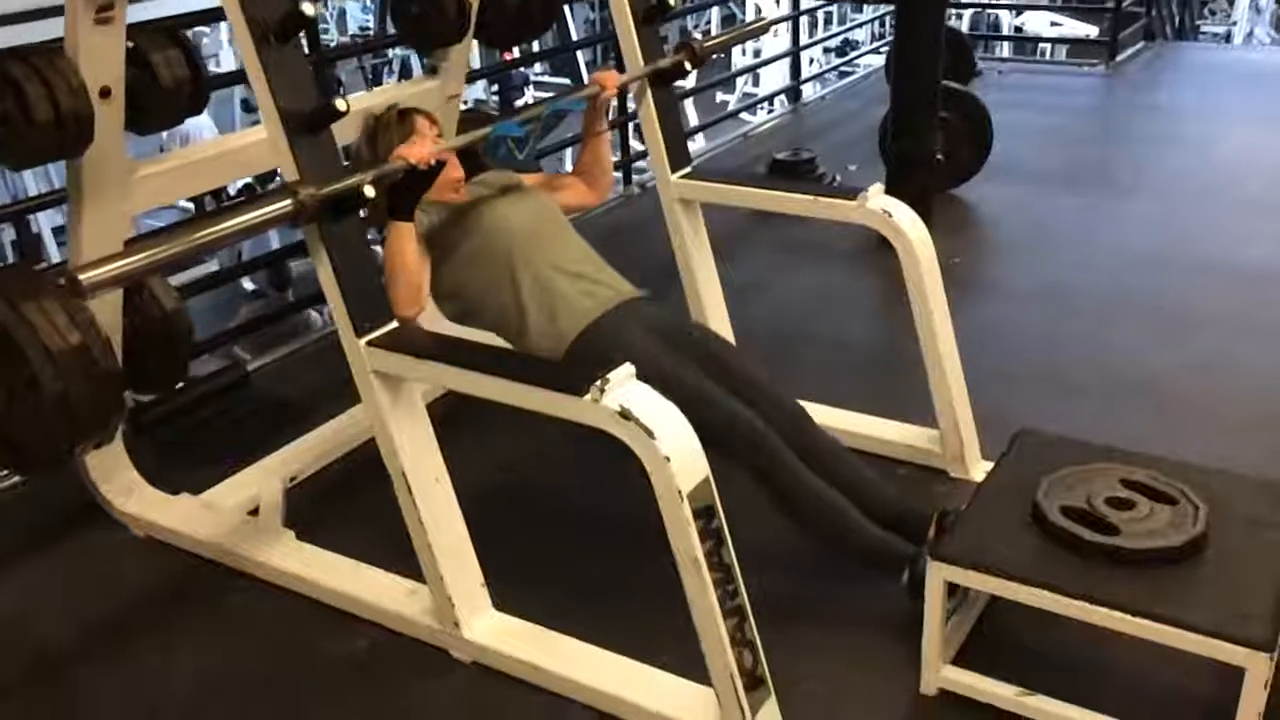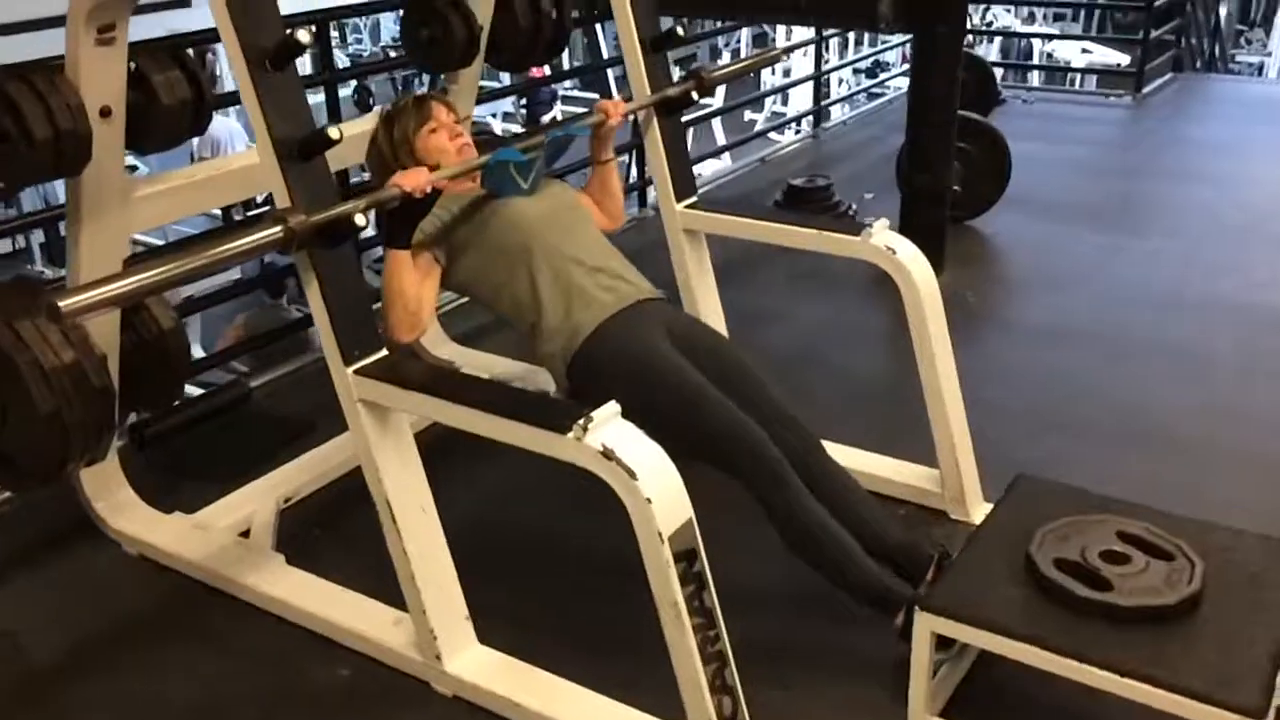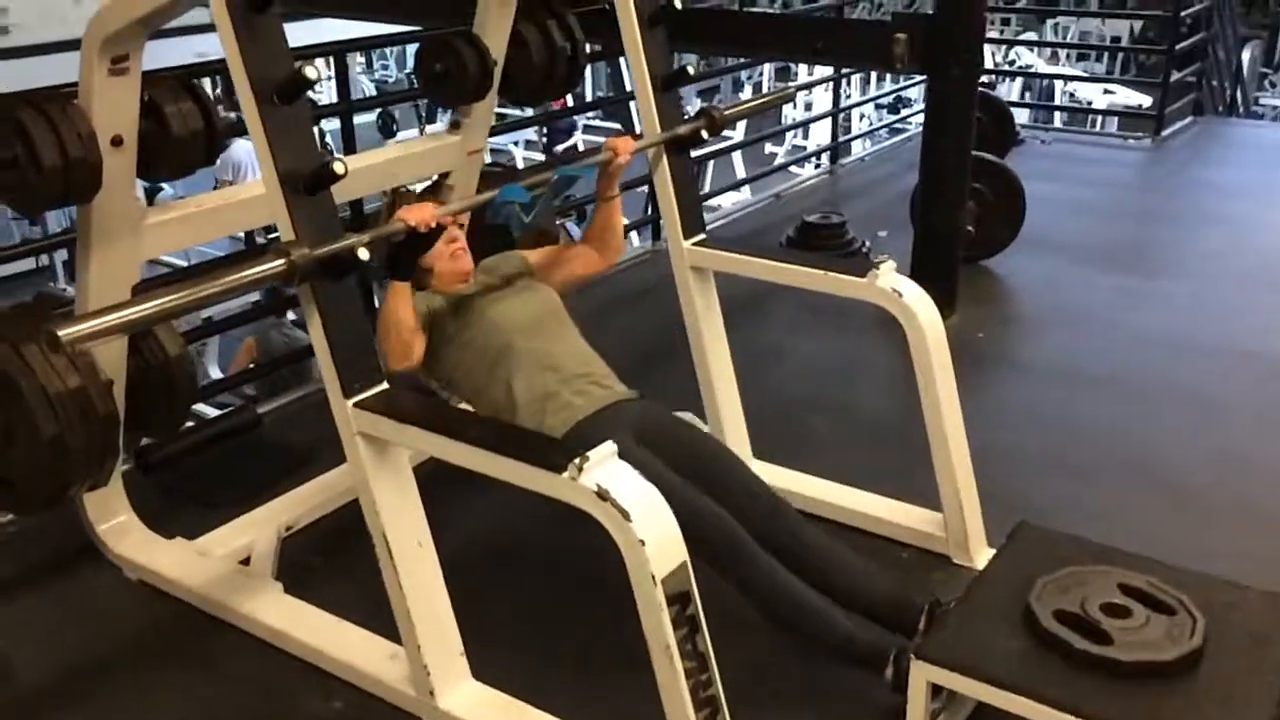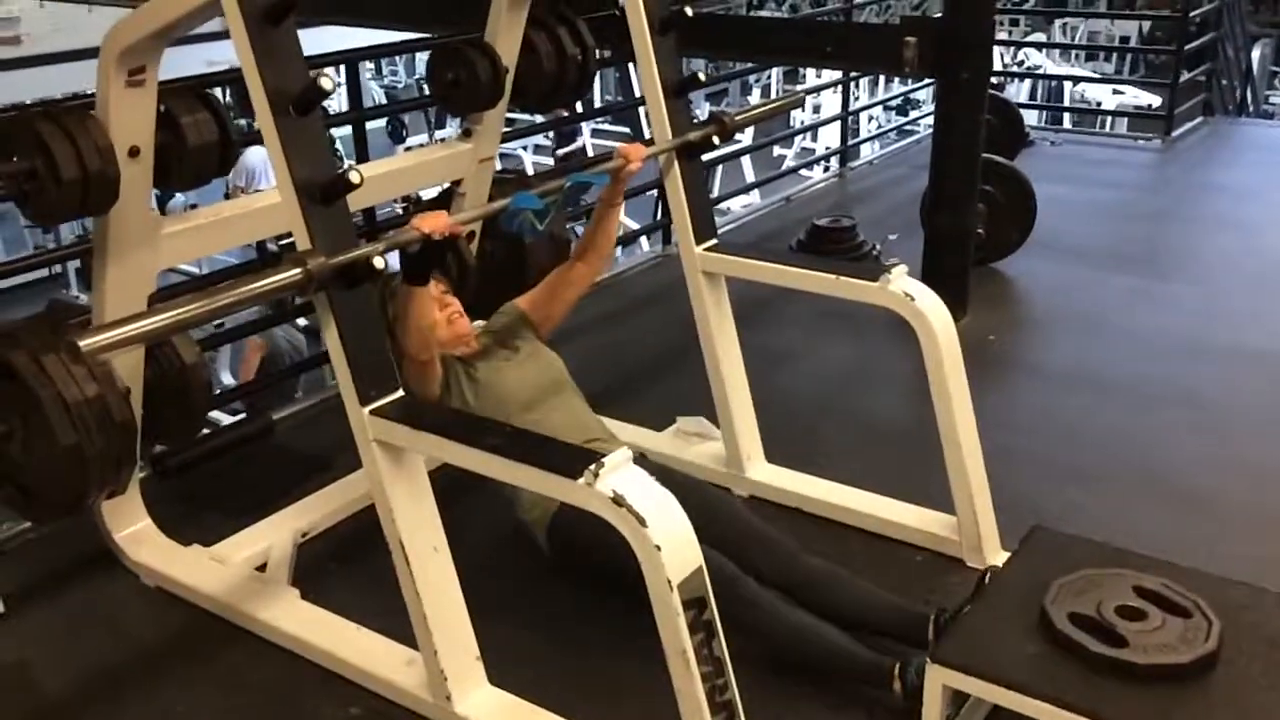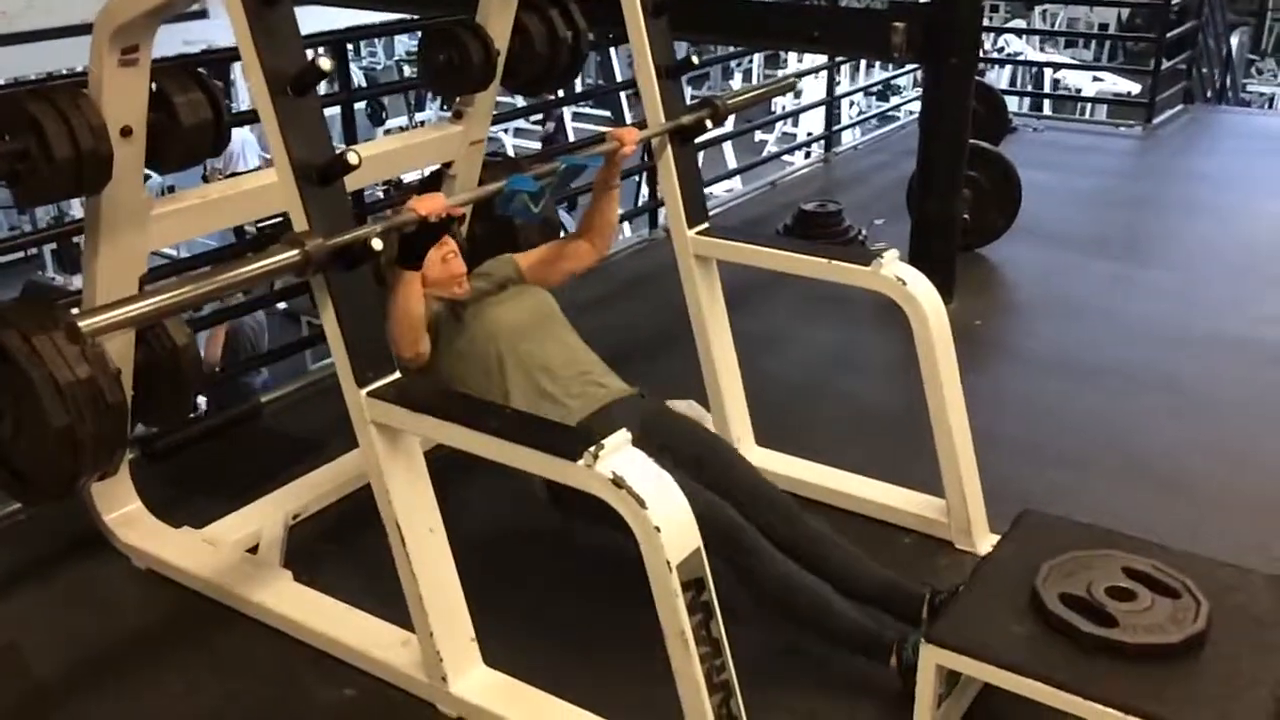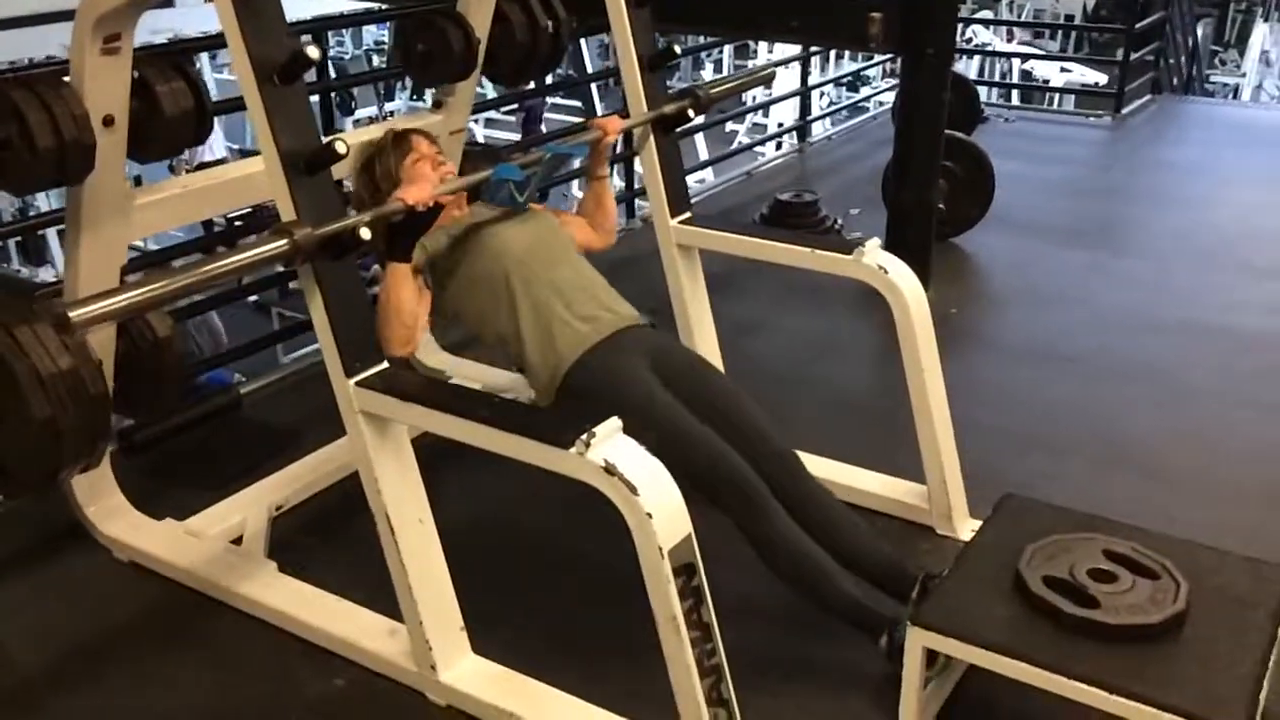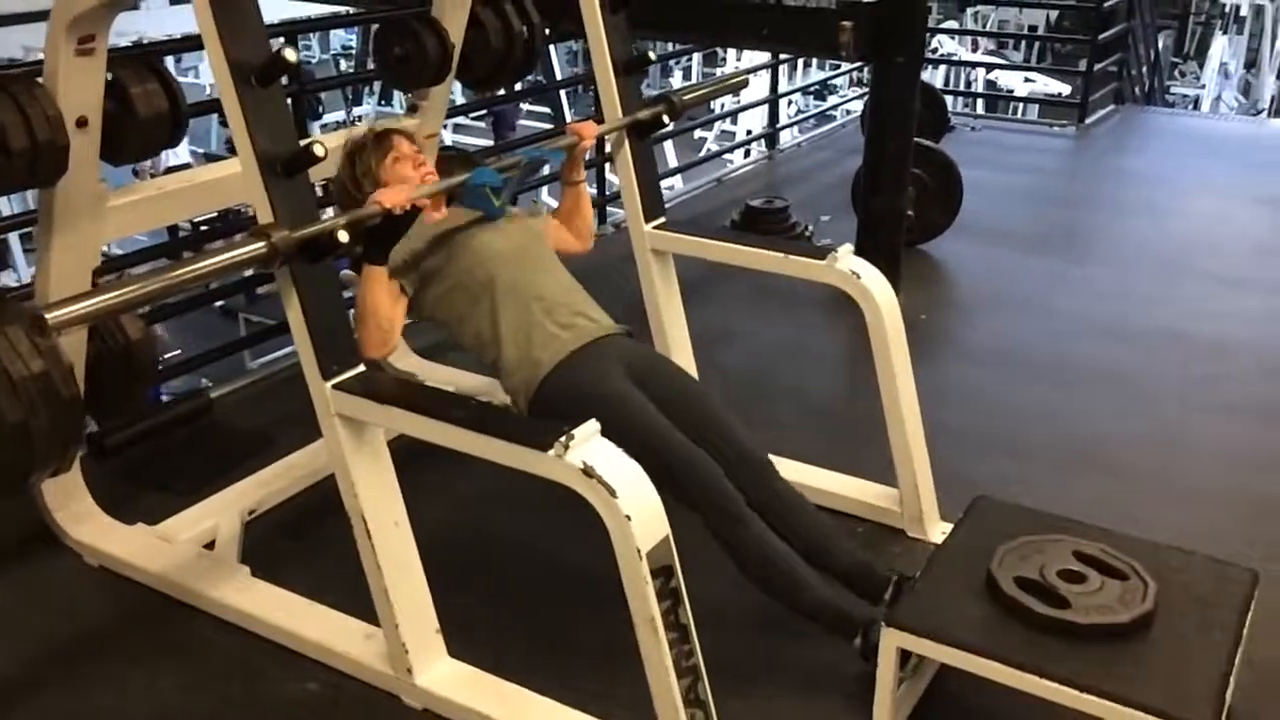
dt=0.3s
person 1, frame 1
left shoulder: (498, 182)
right shoulder: (427, 229)
left elbow: (594, 188)
right elbow: (406, 308)
left wrist: (597, 115)
right wrist: (401, 201)
left hip: (636, 314)
right hip: (588, 347)
left knee: (788, 421)
right knee: (752, 442)
left ankle: (926, 524)
right ankle: (909, 564)
person 1, frame 2
right shoulder: (435, 225)
left elbow: (609, 217)
right elbow: (405, 330)
left wrist: (602, 141)
right wrist: (398, 225)
left hip: (660, 315)
right hip: (604, 347)
left knee: (798, 446)
right knee: (763, 466)
left ankle: (926, 566)
right ankle: (902, 606)
person 1, frame 3
left shoulder: (505, 272)
right shoulder: (429, 321)
left elbow: (601, 253)
right elbow: (397, 359)
left wrist: (608, 182)
right wrist: (400, 260)
left hip: (631, 411)
right hip: (572, 444)
left knee: (772, 517)
right knee: (726, 542)
left ankle: (920, 617)
right ankle: (893, 660)
person 1, frame 4
left shoulder: (507, 335)
right shoulder: (441, 387)
left elbow: (585, 265)
right elbow: (417, 349)
left wrist: (614, 191)
right wrist: (417, 265)
left hip: (628, 470)
right hip: (573, 511)
left knee: (772, 549)
right knee: (723, 586)
left ankle: (930, 626)
right ankle: (899, 676)
person 1, frame 5
left shoulder: (498, 273)
right shoulder: (430, 321)
left elbow: (590, 246)
right elbow: (407, 351)
left wrist: (609, 171)
right wrist: (411, 251)
left hip: (631, 409)
left knee: (774, 509)
right knee: (732, 537)
left ankle: (923, 605)
right ankle: (897, 648)
person 1, frame 6
left shoulder: (500, 209)
right shoulder: (427, 252)
left elbow: (598, 231)
right elbow: (400, 344)
left wrist: (598, 158)
right wrist: (400, 237)
left hip: (645, 342)
right hip: (587, 374)
left knee: (780, 467)
right knee: (740, 491)
left ankle: (912, 586)
right ankle: (890, 626)
person 1, frame 7
left shoulder: (480, 214)
right shoulder: (404, 253)
left elbow: (577, 236)
right elbow: (376, 348)
left wrist: (574, 163)
right wrist: (379, 240)
left hip: (618, 348)
right hip: (560, 381)
left knee: (753, 472)
right knee: (716, 496)
left ankle: (887, 590)
right ankle: (864, 628)
